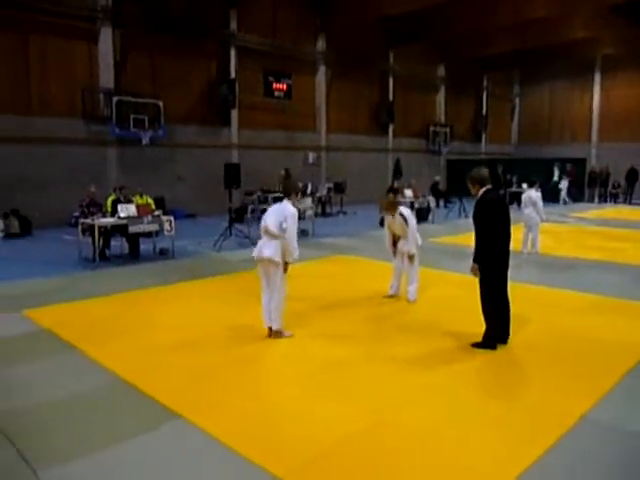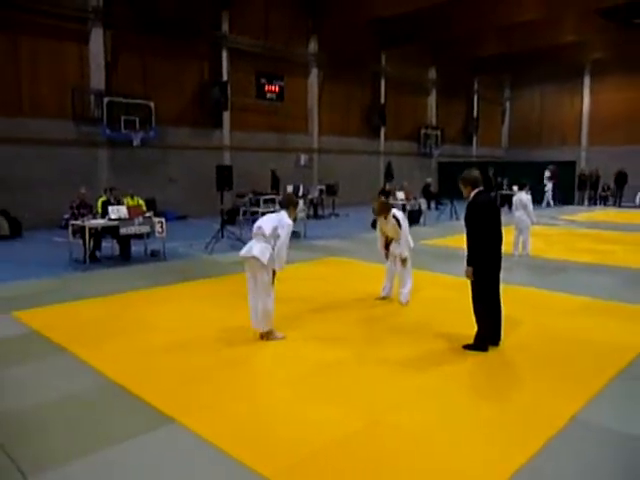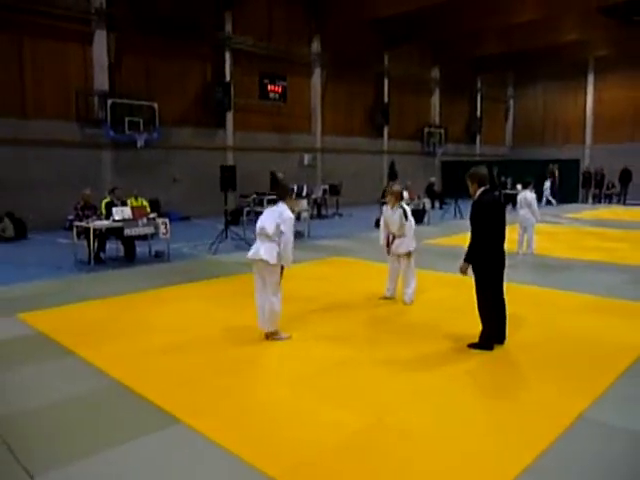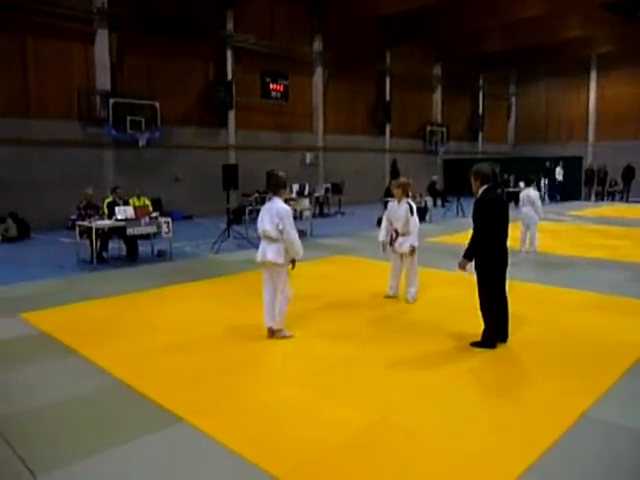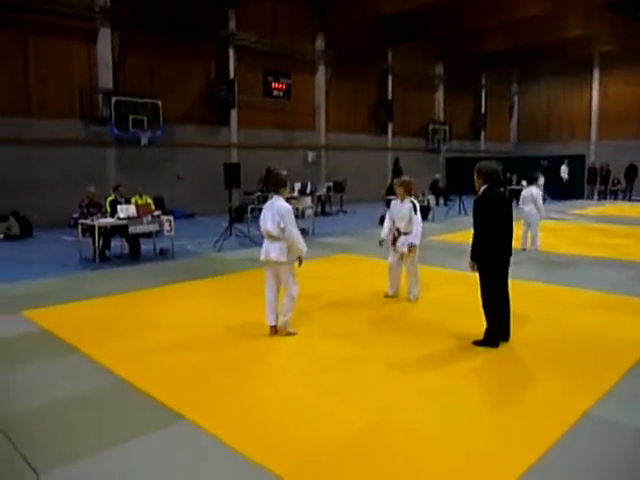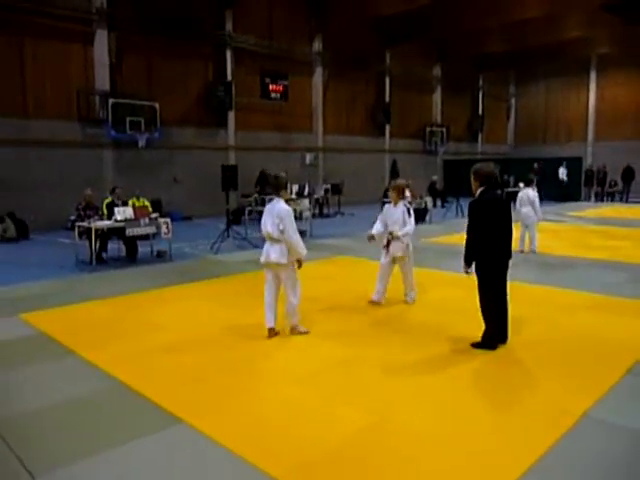
dt=0.2s
person 1, frame 1
left shoulder: (483, 202)
right shoulder: (498, 197)
left elbow: (482, 235)
left wrist: (476, 261)
left hip: (489, 258)
right hip: (502, 254)
left knee: (489, 298)
right knee: (500, 294)
left ankle: (491, 339)
right ankle: (502, 335)
person 1, frame 2
left shoulder: (475, 204)
right shoulder: (490, 200)
left elbow: (474, 237)
left wrist: (470, 264)
left hip: (482, 260)
right hip: (494, 257)
left knee: (481, 300)
right knee: (492, 297)
left ankle: (482, 340)
right ankle: (494, 337)
person 1, frame 3
left shoulder: (480, 203)
right shoulder: (495, 199)
left elbow: (477, 236)
left wrist: (467, 260)
left hip: (485, 259)
right hip: (497, 256)
left knee: (485, 299)
right knee: (496, 295)
left ankle: (487, 339)
right ankle: (498, 335)
person 1, frame 4
left shoulder: (483, 201)
right shoulder: (499, 197)
left elbow: (479, 233)
left wrist: (467, 257)
left hip: (487, 257)
right hip: (500, 254)
left knee: (488, 297)
right knee: (499, 294)
left ankle: (490, 338)
right ankle: (501, 334)
person 1, frame 5
left shoulder: (482, 201)
right shoulder: (503, 197)
left elbow: (480, 233)
right elbow: (508, 227)
left wrist: (474, 257)
left hip: (488, 256)
right hip: (503, 253)
left knee: (490, 296)
right knee: (501, 293)
left ankle: (493, 336)
right ankle: (503, 333)
person 1, frame 6
left shoulder: (477, 203)
right shoulder: (501, 200)
left elbow: (472, 235)
right elbow: (507, 229)
left wrist: (467, 261)
right wrist: (506, 251)
left hip: (486, 258)
right hip: (501, 255)
left knee: (488, 298)
right knee: (500, 295)
left ankle: (491, 339)
right ankle: (501, 335)
person 2, frame 1
left shoulder: (274, 208)
right shoulder: (291, 211)
right elbow: (289, 238)
right wrist: (288, 260)
left hip: (262, 249)
right hip: (274, 251)
left knee: (268, 290)
right knee: (278, 291)
left ankle: (271, 327)
right ankle: (277, 329)
person 2, frame 2
left shoulder: (270, 216)
right shoulder: (287, 222)
right elbow: (281, 247)
right wrist: (276, 267)
left hip: (251, 250)
right hip: (262, 253)
left knee: (255, 293)
right knee: (265, 294)
left ankle: (262, 330)
right ankle: (268, 331)
person 2, frame 3
left shoulder: (269, 211)
right shoulder: (288, 215)
right elbow: (286, 242)
right wrist: (284, 264)
left hip: (257, 251)
right hip: (270, 253)
left knee: (261, 292)
right knee: (273, 294)
left ankle: (267, 328)
right ankle: (273, 331)
person 2, frame 4
left shoulder: (265, 208)
right shoulder: (284, 209)
right elbow: (290, 235)
right wrist: (295, 255)
left hip: (265, 251)
right hip: (278, 252)
left knee: (268, 290)
right knee: (283, 292)
left ankle: (270, 327)
right ankle: (278, 329)
person 2, frame 5
left shoulder: (267, 206)
right shoulder: (285, 207)
right elbow: (292, 233)
right wrist: (300, 252)
left hip: (268, 249)
right hip: (282, 251)
left knee: (271, 289)
right knee: (291, 289)
left ankle: (272, 325)
right ankle: (283, 325)
person 2, frame 6
left shoulder: (268, 208)
right shoulder: (285, 209)
right elbow: (291, 235)
right wrist: (299, 255)
left hip: (269, 251)
right hip: (283, 253)
left knee: (270, 291)
right knee: (292, 290)
left ankle: (270, 327)
right ankle: (294, 326)
person 3, frame 1
left shoulder: (404, 214)
right shoulder: (388, 215)
left elbow: (411, 233)
right elbow: (389, 231)
left wrist: (411, 251)
right wrist: (391, 247)
left hip: (410, 242)
right hip: (398, 242)
left knee: (411, 268)
right knee: (397, 266)
left ankle: (411, 294)
right ankle: (394, 291)
person 3, frame 2
left shoulder: (397, 217)
right shoulder: (380, 217)
left elbow: (404, 236)
right elbow: (380, 233)
left wrist: (404, 254)
right wrist: (383, 248)
left hip: (402, 245)
right hip: (391, 243)
left knee: (404, 271)
right knee: (390, 269)
left ankle: (404, 297)
right ankle: (386, 293)
person 3, frame 3
left shoulder: (404, 210)
right shoulder: (385, 208)
left elbow: (410, 229)
right elbow: (383, 226)
left wrist: (409, 248)
right wrist: (384, 242)
left hip: (404, 242)
right hip: (393, 242)
left knee: (407, 270)
right knee: (393, 269)
left ankle: (408, 296)
right ankle: (390, 293)
person 3, frame 4
left shoulder: (409, 206)
right shoulder: (391, 205)
left elbow: (414, 226)
right elbow: (386, 222)
left wrist: (413, 244)
right wrist: (383, 238)
left hip: (407, 240)
right hip: (395, 240)
left knee: (410, 268)
right knee: (395, 267)
left ankle: (411, 295)
right ankle: (393, 291)
person 3, frame 5
left shoulder: (413, 204)
right shoulder: (394, 203)
left elbow: (417, 225)
right elbow: (389, 220)
left wrist: (413, 242)
right wrist: (384, 236)
left hip: (409, 241)
right hip: (396, 239)
left knee: (411, 269)
right knee: (393, 265)
left ankle: (413, 294)
right ankle: (393, 291)
person 3, frame 6
left shoulder: (406, 208)
right shoulder: (387, 207)
left elbow: (410, 228)
right elbow: (381, 222)
left wrist: (398, 234)
right wrist: (374, 234)
left hip: (402, 244)
right hip: (389, 243)
left knee: (407, 273)
right knee: (383, 269)
left ankle: (410, 297)
right ankle: (378, 297)
